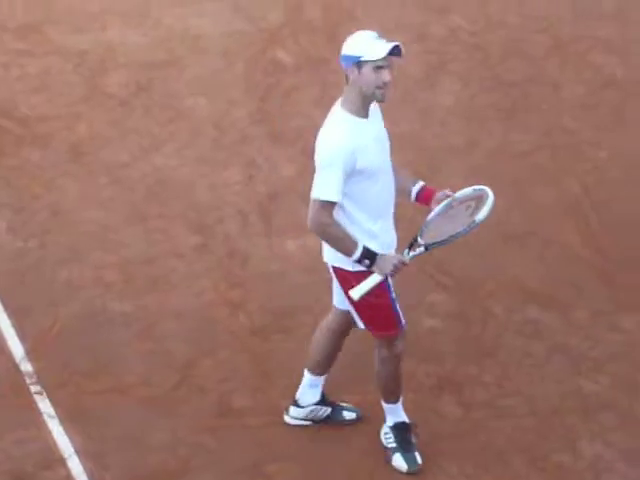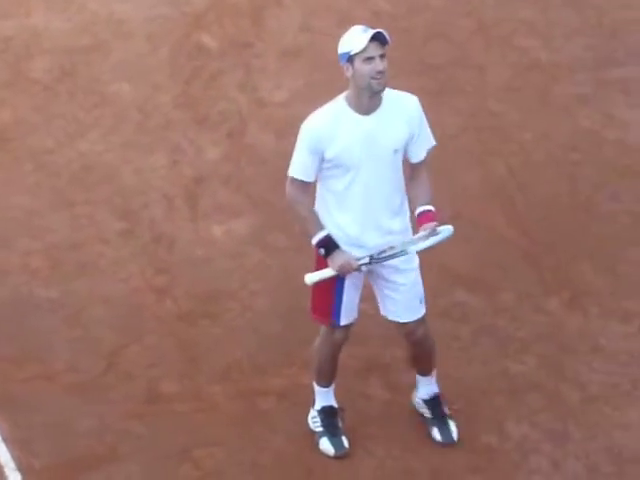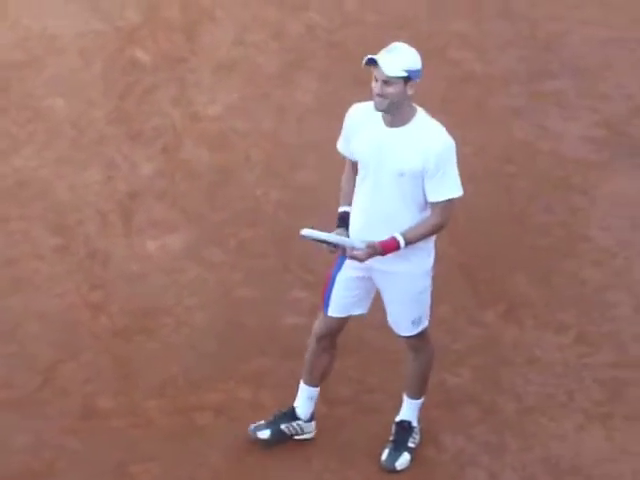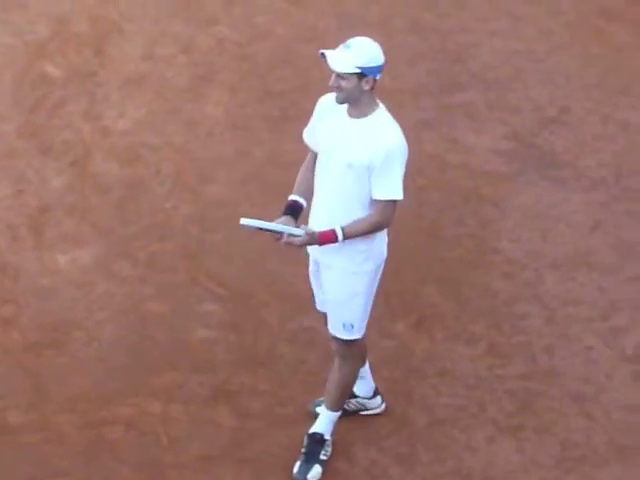
dt=0.5s
person 1, frame 1
left shoulder: (371, 109)
right shoulder: (338, 140)
right elbow: (319, 220)
left wrist: (423, 192)
right wrist: (369, 259)
left hip: (378, 248)
right hip: (358, 258)
left knee: (341, 319)
right knee: (392, 342)
left ankle: (307, 402)
right ankle: (396, 425)
person 1, frame 2
left shoulder: (408, 108)
right shoulder: (319, 125)
left elbow: (415, 171)
right elbow: (296, 191)
left wrist: (425, 215)
right wrist: (329, 248)
left hip: (394, 243)
right hip: (342, 248)
left knee: (416, 331)
right knee: (334, 334)
left ankle: (429, 395)
right ankle: (323, 409)
person 1, frame 3
left shoulder: (436, 143)
right shoulder: (358, 117)
left elbow: (440, 216)
left wrist: (385, 246)
right wrist: (343, 221)
left hip: (407, 260)
right hip: (357, 248)
left knee: (416, 340)
right knee: (325, 330)
left ankle: (408, 423)
right ankle: (301, 416)
person 1, frame 4
left shoulder: (388, 140)
right shoulder: (327, 108)
left elbow: (383, 216)
left wrist: (324, 237)
right wrist: (293, 210)
left hip: (355, 256)
right hip: (319, 243)
left knee: (344, 344)
right knee: (341, 332)
left ankle: (321, 433)
right ankle: (365, 394)
